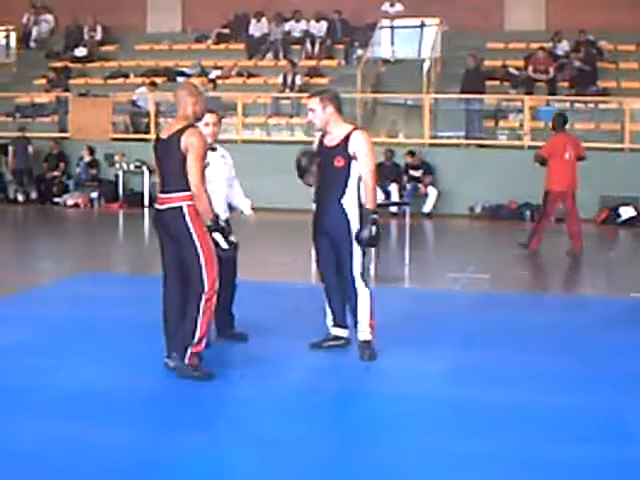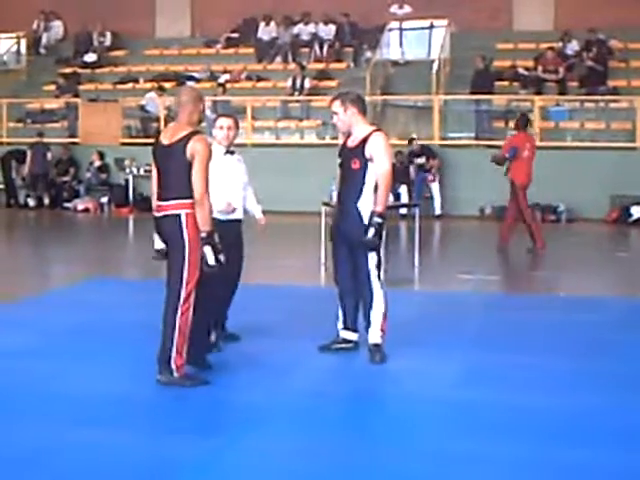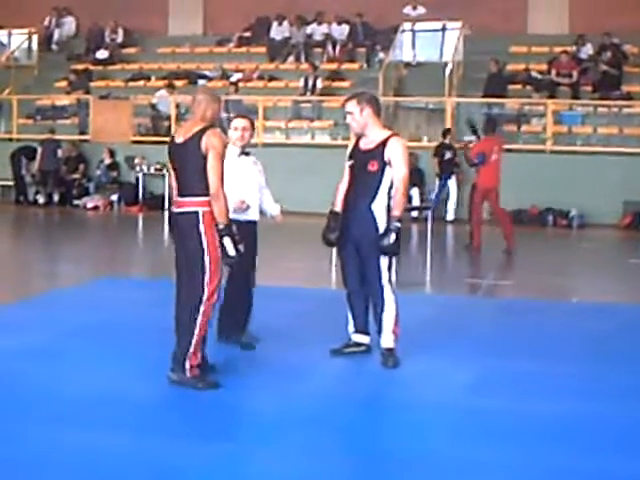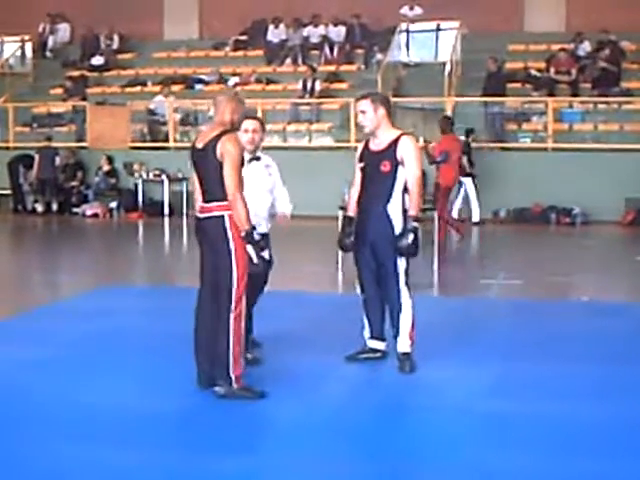
dt=0.7s
person 1, frame 1
left shoulder: (162, 134)
right shoulder: (192, 135)
right elbow: (196, 188)
right wrist: (213, 224)
left hip: (162, 211)
right hip: (184, 211)
left knee: (175, 284)
right knee: (206, 282)
left ankle: (177, 352)
right ankle: (185, 354)
person 1, frame 2
left shoulder: (160, 139)
right shoulder: (197, 142)
left elbow: (155, 189)
right elbow: (200, 197)
right wrist: (208, 237)
left hip: (163, 217)
right hip: (183, 218)
left knee: (184, 287)
right knee: (181, 292)
left ankle: (192, 350)
right ankle: (171, 368)
person 1, frame 3
left shoulder: (176, 136)
right shoulder: (212, 136)
right elbow: (215, 190)
right wrist: (226, 230)
left hip: (179, 214)
right hip: (200, 215)
left knee: (187, 290)
right knee: (205, 291)
left ankle: (192, 358)
right ankle: (184, 367)
person 1, frame 4
left shoulder: (199, 140)
right shoulder: (229, 141)
right elbow: (234, 195)
right wrist: (249, 236)
left hip: (204, 221)
right hip: (225, 221)
left knee: (209, 296)
right knee: (231, 299)
left ankle: (207, 372)
right ankle: (228, 379)
person 2, frame 1
left shoulder: (357, 138)
right shoulder: (320, 141)
left elbow: (368, 179)
left wrist: (370, 217)
left hip: (347, 219)
right hip: (322, 217)
left knee: (354, 277)
right knee: (330, 277)
left ankle: (364, 337)
right ankle: (338, 331)
person 2, frame 2
left shoulder: (376, 140)
right shoulder: (346, 142)
left elbow: (384, 183)
left wrist: (377, 220)
left hip: (364, 222)
right hip: (344, 221)
left knee: (369, 282)
right knee: (344, 280)
left ankle: (376, 341)
right ankle: (347, 335)
person 2, frame 3
left shoulder: (393, 144)
right shoulder: (355, 145)
left elbow: (400, 188)
left wrist: (394, 226)
right wrist: (334, 217)
left hip: (374, 226)
right hip: (350, 225)
left knee: (380, 286)
right knee: (353, 284)
left ankle: (388, 345)
right ankle: (359, 338)
person 2, frame 4
left shoulder: (405, 144)
right shoulder: (363, 147)
left elbow: (414, 187)
left wrist: (411, 226)
right wrist: (348, 223)
left hip: (391, 228)
right hip: (365, 228)
left knee: (397, 289)
right knee: (369, 289)
left ankle: (404, 350)
right ankle: (375, 343)
person 3, frame 1
left shoulder: (224, 156)
left elbow: (232, 185)
left wrist: (245, 207)
left hip: (222, 223)
left knee: (228, 276)
left ankle: (225, 326)
person 3, frame 2
left shoulder: (238, 161)
left elbow: (245, 190)
left wrist: (256, 212)
right wrist: (219, 204)
left hip: (233, 225)
right hip: (212, 223)
left knee: (231, 278)
right knee: (215, 278)
left ankle: (219, 326)
right ankle: (206, 331)
person 3, frame 3
left shoulder: (254, 163)
right shoulder: (220, 158)
left elbow: (262, 191)
left wrist: (274, 210)
right wrist: (232, 203)
left hip: (249, 225)
right hip: (229, 224)
left knee: (240, 277)
right knee: (242, 275)
left ankle: (228, 328)
right ankle: (235, 329)
person 3, frame 4
left shoulder: (269, 164)
left elbow: (279, 191)
left wrist: (283, 211)
left hip: (261, 234)
left knee: (257, 283)
left ankle: (242, 334)
right ankle: (241, 345)
person 4, frame 1
left shoulder: (555, 140)
right shoulder: (573, 140)
left elbow: (537, 157)
right elbow: (582, 156)
left wrist: (544, 161)
left hip: (556, 184)
right hip: (570, 183)
left knee: (545, 213)
right knee: (572, 214)
left ankle: (533, 244)
right ankle: (577, 246)
person 4, frame 2
left shoulder: (514, 139)
right shoulder: (531, 139)
left elbow: (502, 160)
left wrist: (494, 159)
right wrist: (509, 166)
left hip: (517, 179)
right hip: (526, 178)
left knee: (524, 210)
right knee: (512, 208)
left ankle: (538, 241)
right ankle: (503, 241)
person 4, frame 3
left shoulder: (481, 143)
right shoulder: (498, 141)
left elbow: (471, 162)
left wrist: (466, 151)
left hip: (481, 182)
right hip: (494, 182)
left knee: (475, 212)
right knee: (498, 211)
left ankle: (475, 243)
right ankle: (510, 243)
person 4, frame 4
left shoulder: (443, 142)
right shoulder: (457, 141)
left elbow: (432, 160)
left wrist: (427, 149)
left hip: (443, 179)
right hip: (451, 179)
left knee: (439, 209)
right knee: (441, 208)
left ankle: (458, 228)
right ankle: (441, 239)
